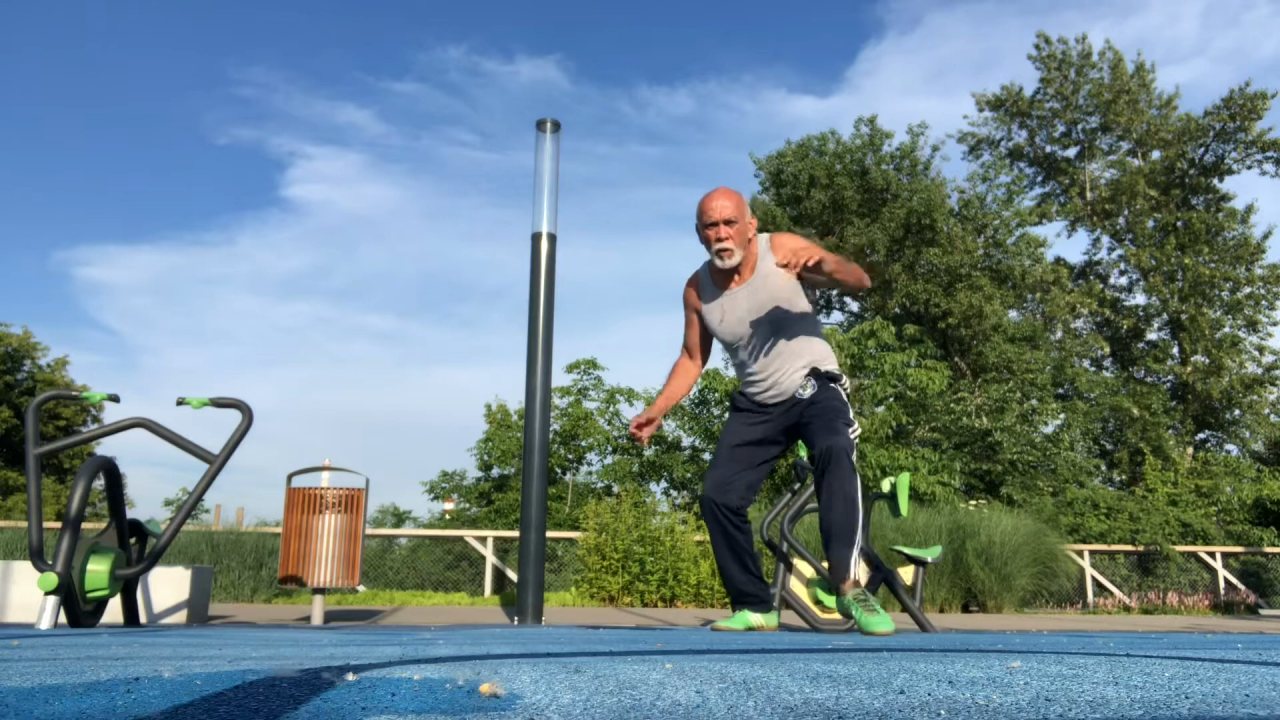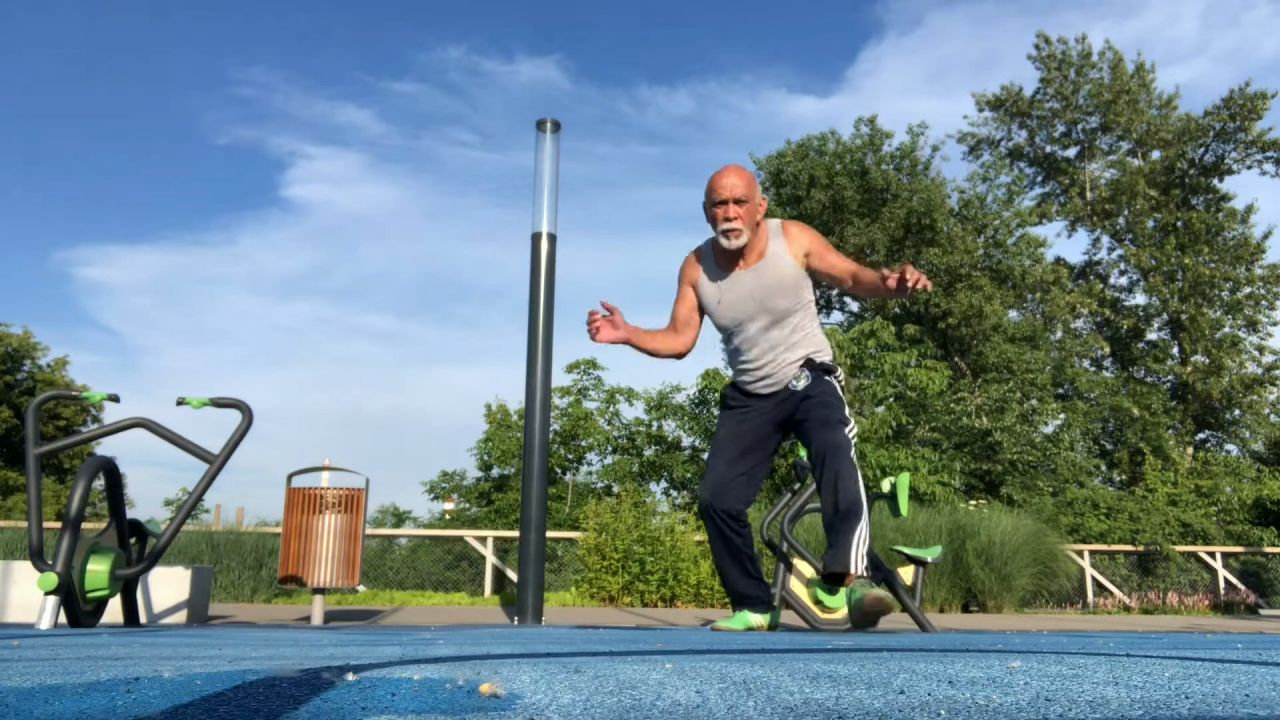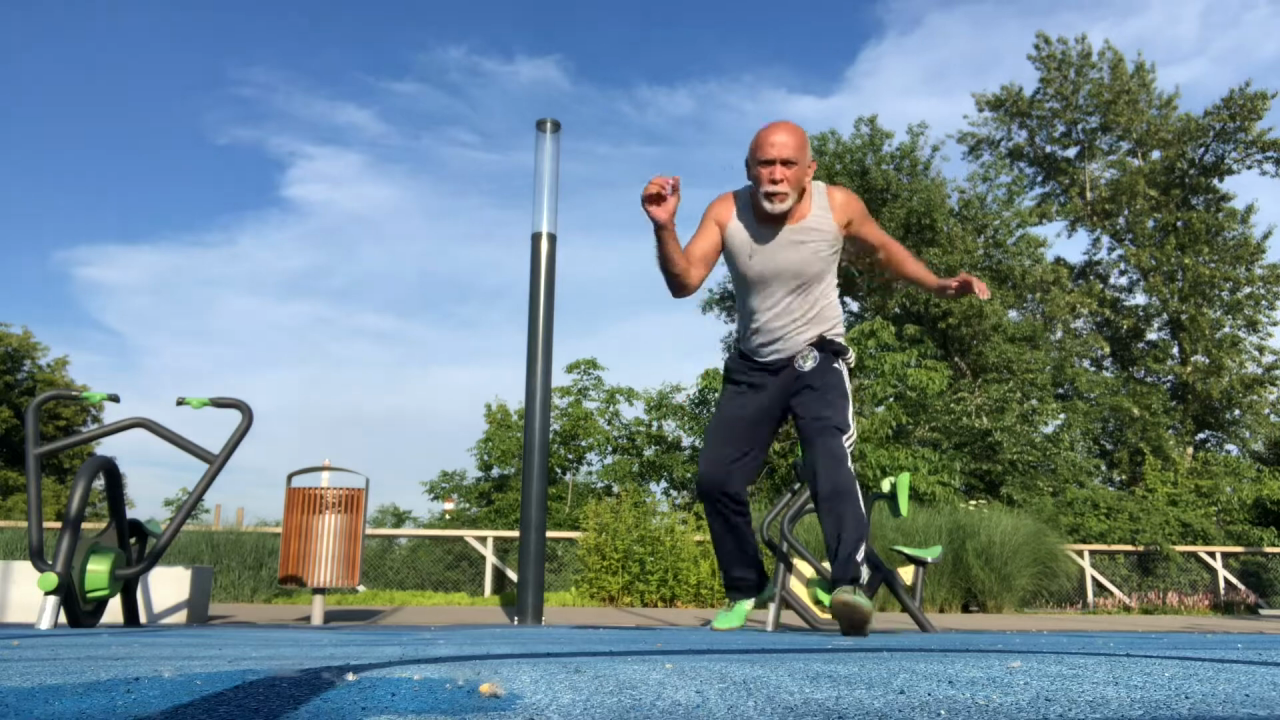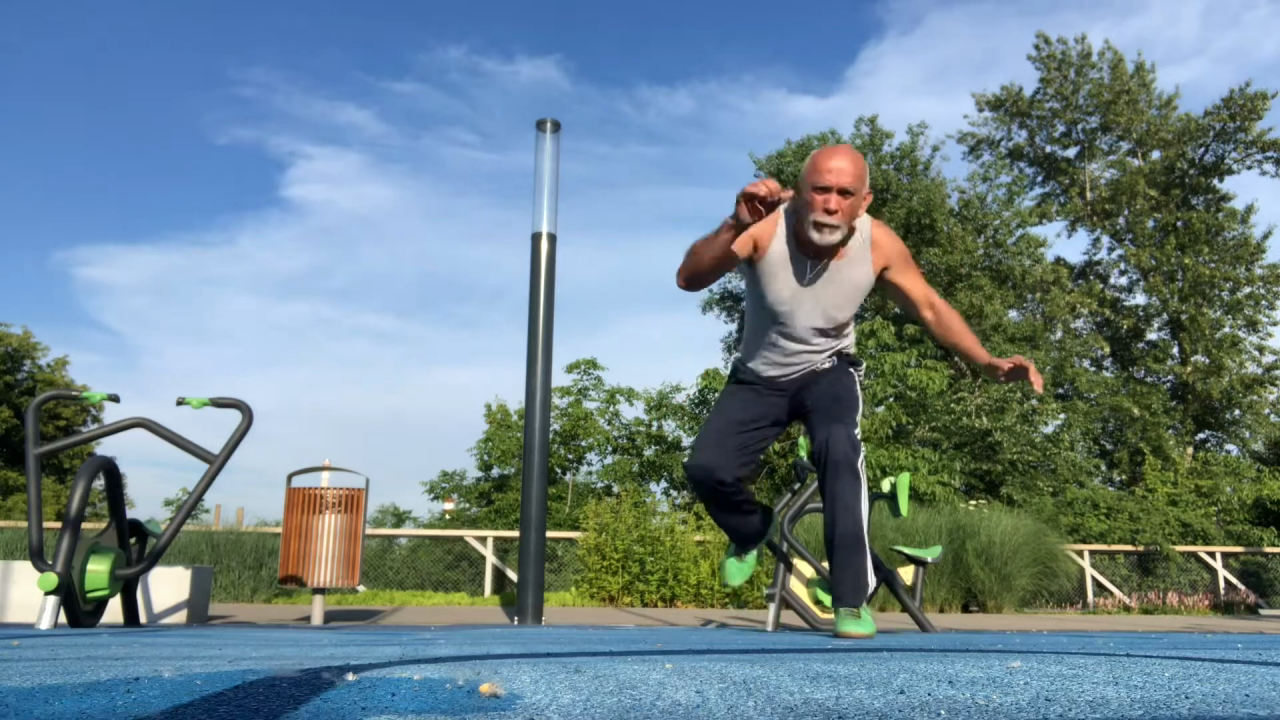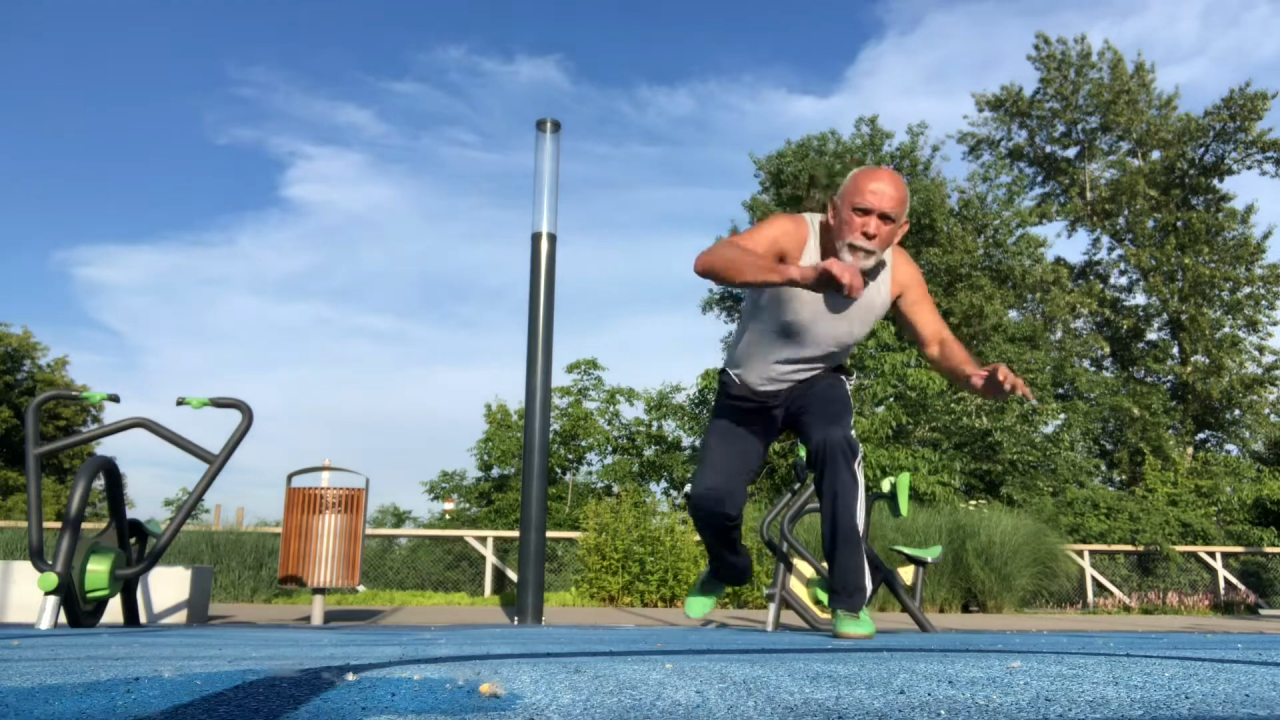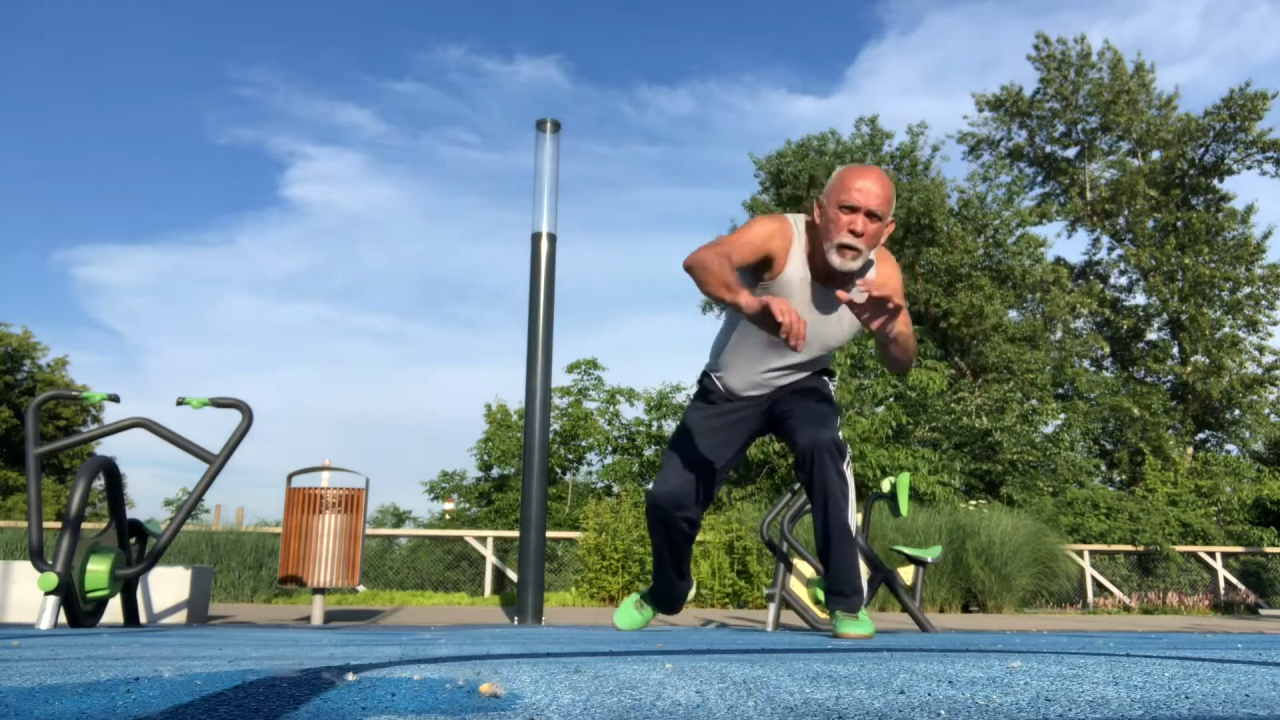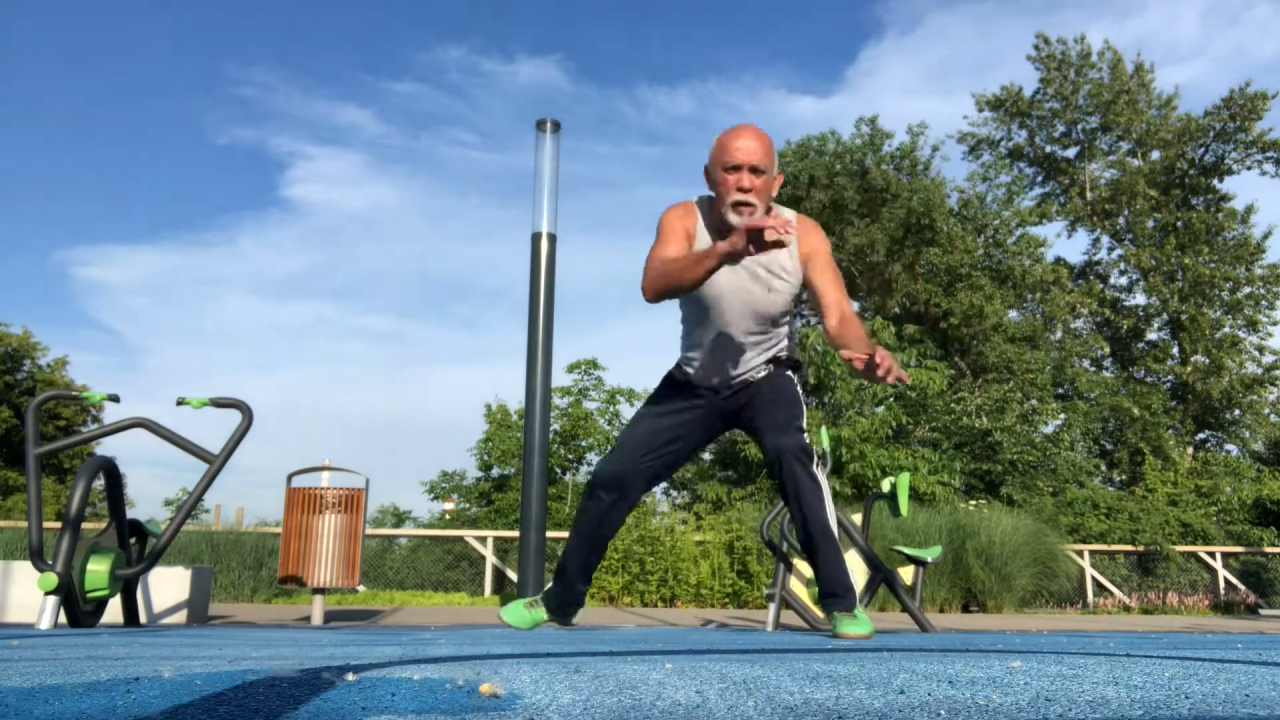
dt=0.2s
person 1, frame 1
left shoulder: (782, 248)
right shoulder: (697, 288)
left elbow: (859, 280)
right elbow: (692, 359)
left wrist: (822, 264)
right wrist: (657, 409)
left hip: (817, 390)
right hip: (758, 407)
left knee: (835, 454)
right knee: (717, 496)
left ankle: (849, 585)
right ankle: (755, 605)
person 1, frame 2
left shoulder: (794, 238)
right shoulder: (696, 266)
left elbow: (855, 280)
right elbow: (678, 340)
left wrist: (891, 280)
right wrist: (626, 335)
left hip: (811, 383)
right hip: (751, 399)
left knee: (834, 449)
right knee: (716, 499)
left ankle: (848, 577)
right ankle: (753, 605)
person 1, frame 3
left shoulder: (838, 203)
right shoulder: (726, 211)
left elbow: (884, 249)
right elbow: (683, 284)
left wrist: (941, 285)
right wrist: (664, 225)
left hip: (818, 362)
right hip: (754, 369)
left knee: (828, 450)
right knee: (715, 479)
left ankle: (847, 587)
right ankle: (747, 590)
person 1, frame 4
left shoulder: (877, 241)
right shoulder: (765, 223)
left elbow: (930, 309)
right elbow: (689, 279)
left wrist: (990, 362)
right wrist: (738, 226)
left hip: (827, 373)
right hip: (758, 380)
left knee: (838, 450)
right knee: (705, 468)
left ankle: (852, 602)
right ankle: (752, 530)
person 1, frame 5
left shoulder: (898, 270)
right shoulder: (791, 233)
left elbow: (938, 343)
right elbow: (708, 262)
left wrist: (978, 378)
right wrist: (804, 275)
left hip: (816, 385)
right hip: (744, 394)
left knee: (835, 449)
right knee: (710, 497)
left ankle: (849, 603)
right ankle: (728, 568)
person 1, frame 6
left shoulder: (882, 271)
right shoulder: (776, 235)
left elbow: (898, 360)
right elbow: (701, 260)
left wrist: (889, 324)
right wrist: (750, 303)
left hip: (803, 388)
right hip: (727, 392)
left knee: (825, 452)
right knee: (669, 500)
left ankle: (848, 604)
right ankle: (665, 596)
person 1, frame 7
left shoulder: (806, 236)
right shoulder: (685, 218)
left elbow: (841, 323)
right elbow: (653, 286)
left wrist: (869, 356)
right wrist: (731, 247)
left hip: (766, 380)
right hip: (693, 385)
left knee: (791, 453)
right knee: (611, 480)
left ankle: (841, 603)
right ankle: (560, 600)
